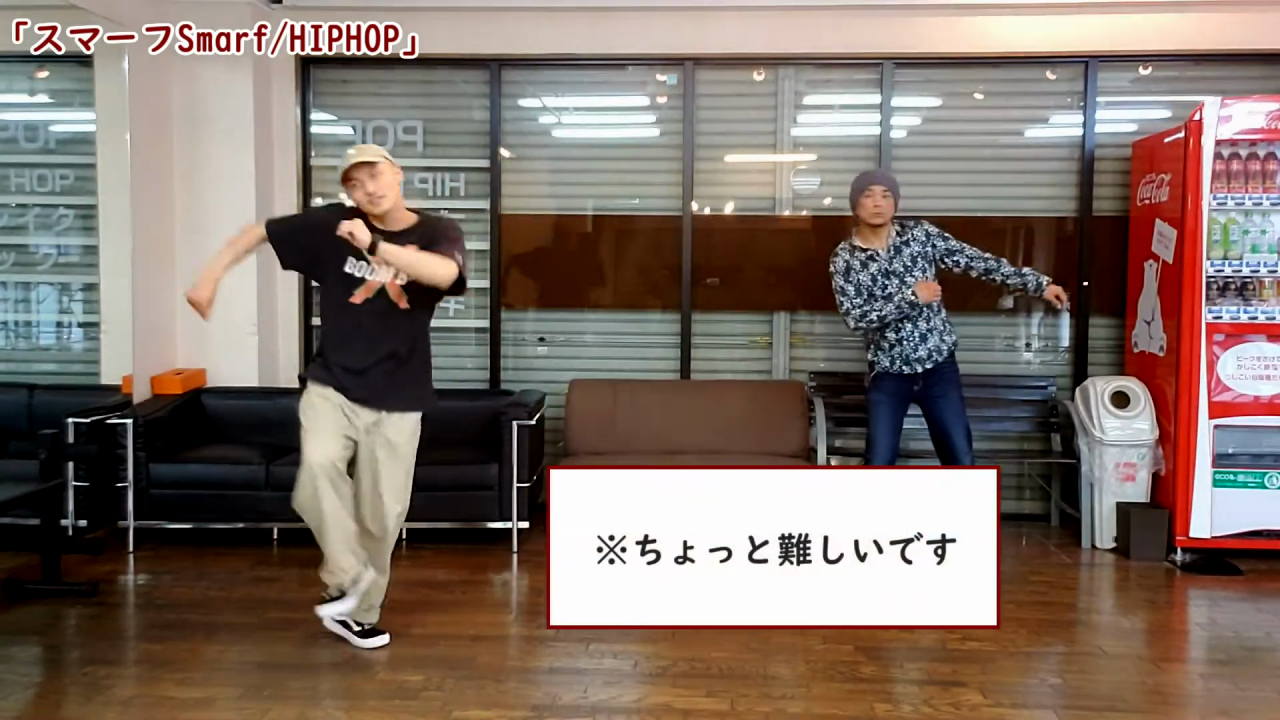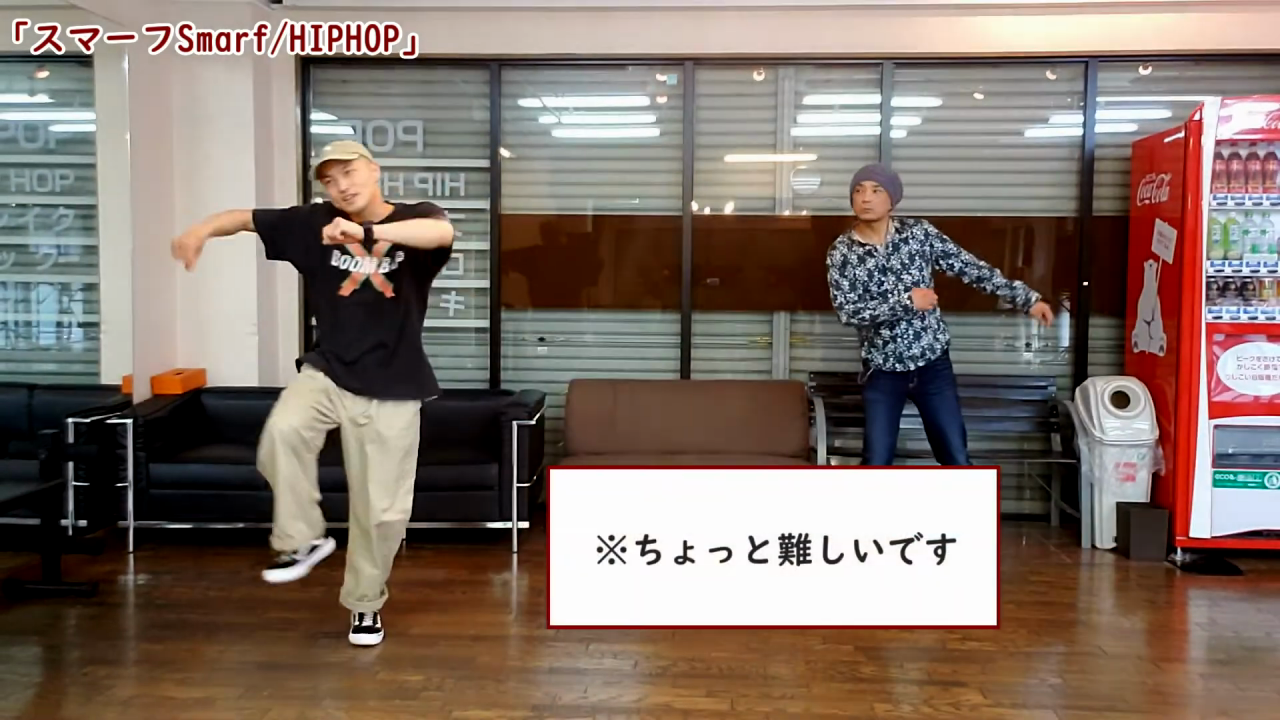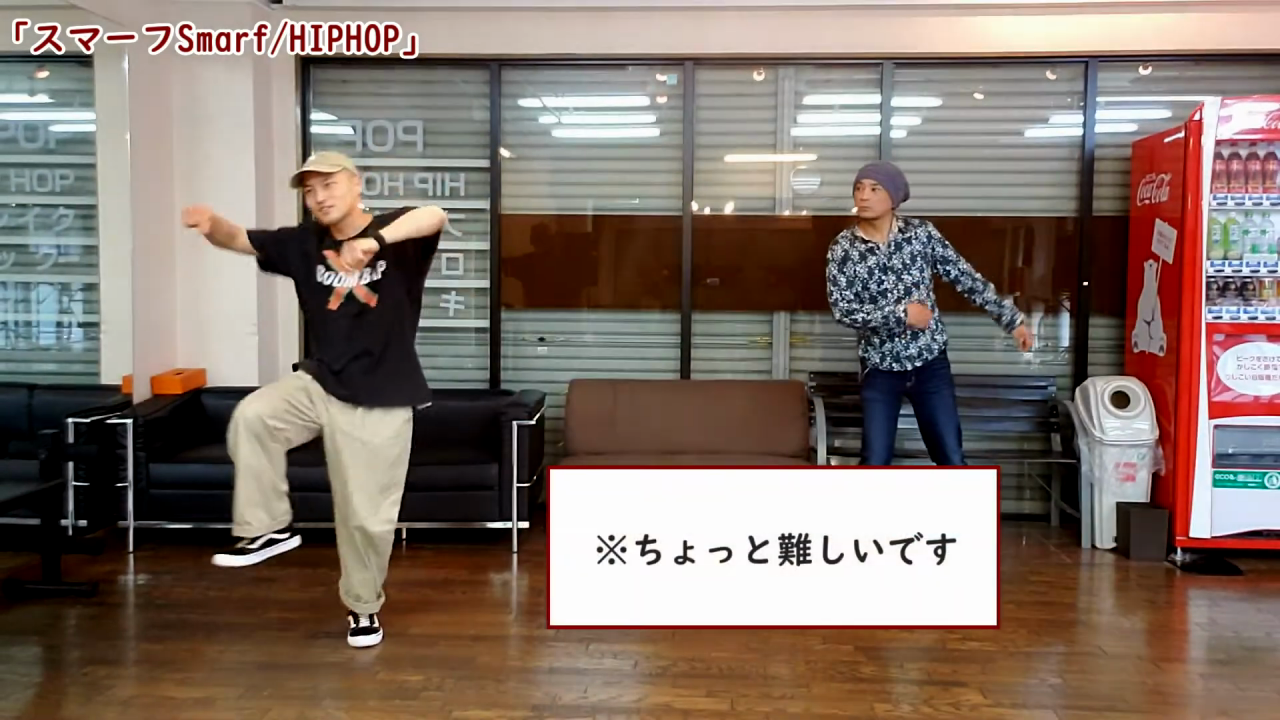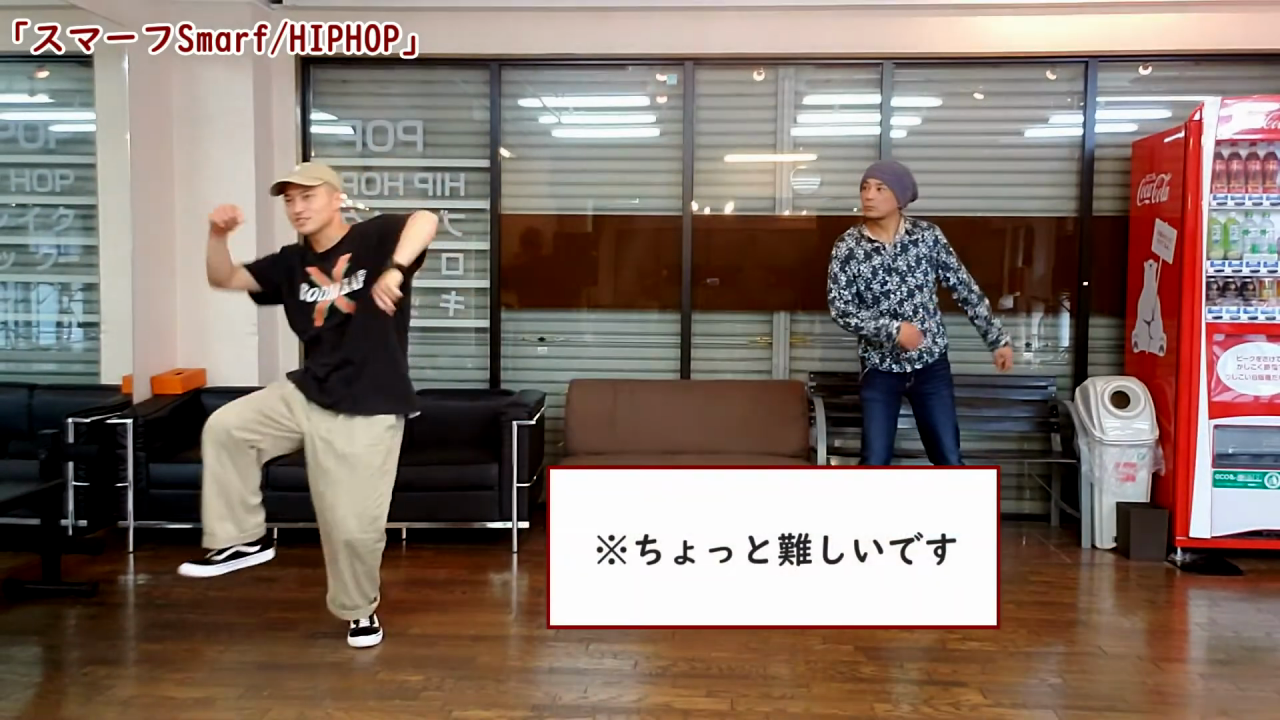
dt=0.1s
person 1, frame 1
left shoulder: (438, 233)
right shoulder: (331, 224)
left elbow: (445, 273)
right elbow: (260, 232)
left wrist: (376, 246)
right wrist: (212, 273)
left hip: (397, 397)
right hip: (334, 383)
left knee: (383, 512)
right knee: (320, 467)
left ankle: (359, 612)
right ankle: (348, 576)
person 1, frame 2
left shoulder: (409, 221)
right shoulder: (312, 224)
left elbow: (444, 231)
right elbow: (245, 220)
left wrist: (368, 229)
right wrist: (201, 231)
left hip: (391, 387)
right hip: (328, 371)
left knee: (382, 507)
right knee: (283, 438)
left ankle: (364, 605)
right ankle: (308, 537)
person 1, frame 3
left shoulder: (398, 226)
right shoulder: (305, 242)
left elbow: (433, 216)
right elbow: (239, 241)
left wrist: (373, 240)
right wrist: (211, 224)
left hip: (383, 394)
right hip: (321, 380)
left knee: (368, 515)
right knee: (250, 419)
left ankle: (363, 606)
right ankle: (269, 528)
person 1, frame 4
left shoulder: (377, 234)
right shoulder: (291, 264)
left elbow: (423, 222)
right elbow: (223, 279)
left wrist: (393, 271)
right wrist: (218, 235)
left hip: (371, 405)
right hip: (308, 391)
left knee: (353, 522)
right knee: (224, 429)
left ankle: (358, 610)
right ankle: (244, 538)
person 2, frame 1
left shoulder: (921, 235)
right shoulder: (843, 258)
left elbow: (978, 262)
right elbow: (856, 317)
left wrist: (1038, 283)
right wrist: (911, 297)
left hip: (938, 367)
right hip: (888, 374)
left knee: (960, 460)
right knee: (878, 465)
person 2, frame 2
left shoulder: (921, 233)
right shoulder: (841, 252)
left elbow: (974, 270)
right elbow: (849, 312)
left wrist: (1027, 298)
right wrist: (907, 301)
left hip: (933, 364)
right hip: (883, 370)
left knee: (956, 458)
right knee: (876, 463)
person 2, frame 3
left shoulder: (922, 233)
right shoulder: (843, 248)
left elbow: (967, 279)
right elbow: (843, 310)
left wrist: (1012, 319)
right wrist: (900, 313)
left hip: (930, 363)
right hip: (880, 369)
left knee: (951, 458)
right knee: (875, 463)
person 2, frame 4
left shoulder: (928, 236)
right shoulder: (848, 247)
left elbow: (965, 289)
right elbow: (840, 309)
left wrist: (997, 338)
right wrist: (892, 329)
left hip: (931, 365)
right hip: (881, 368)
left knee: (949, 459)
right knee: (874, 462)
